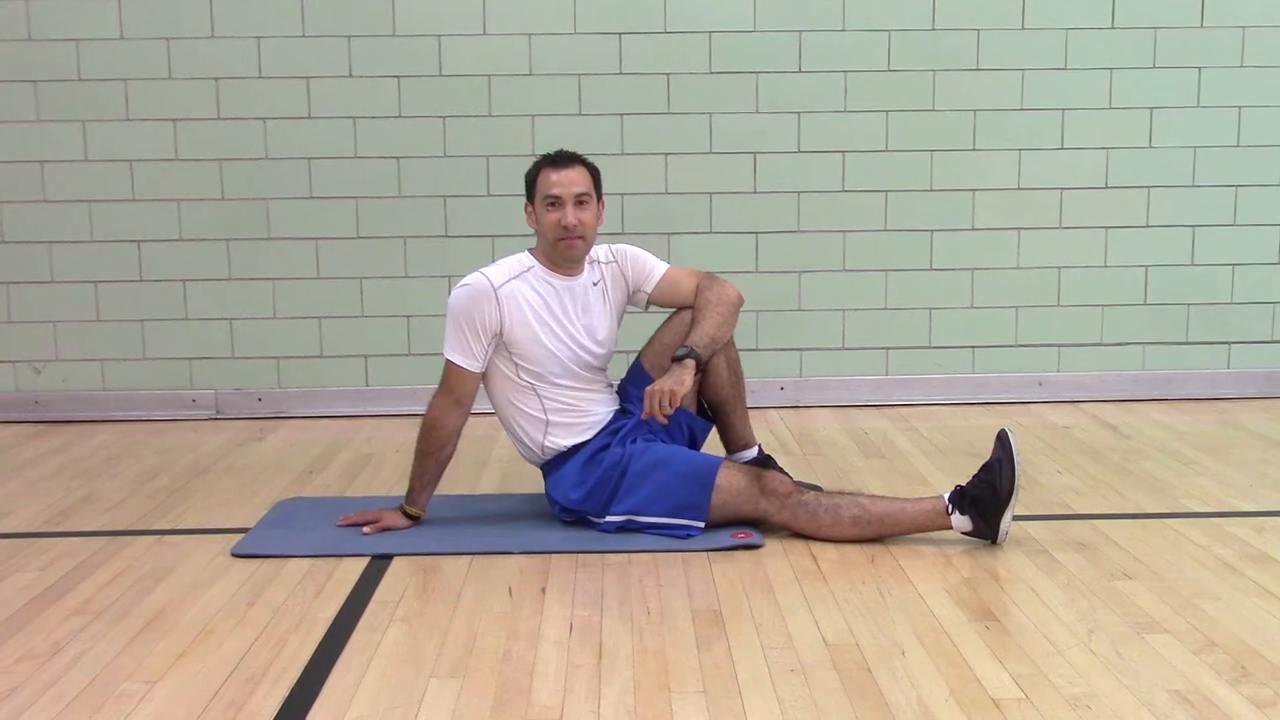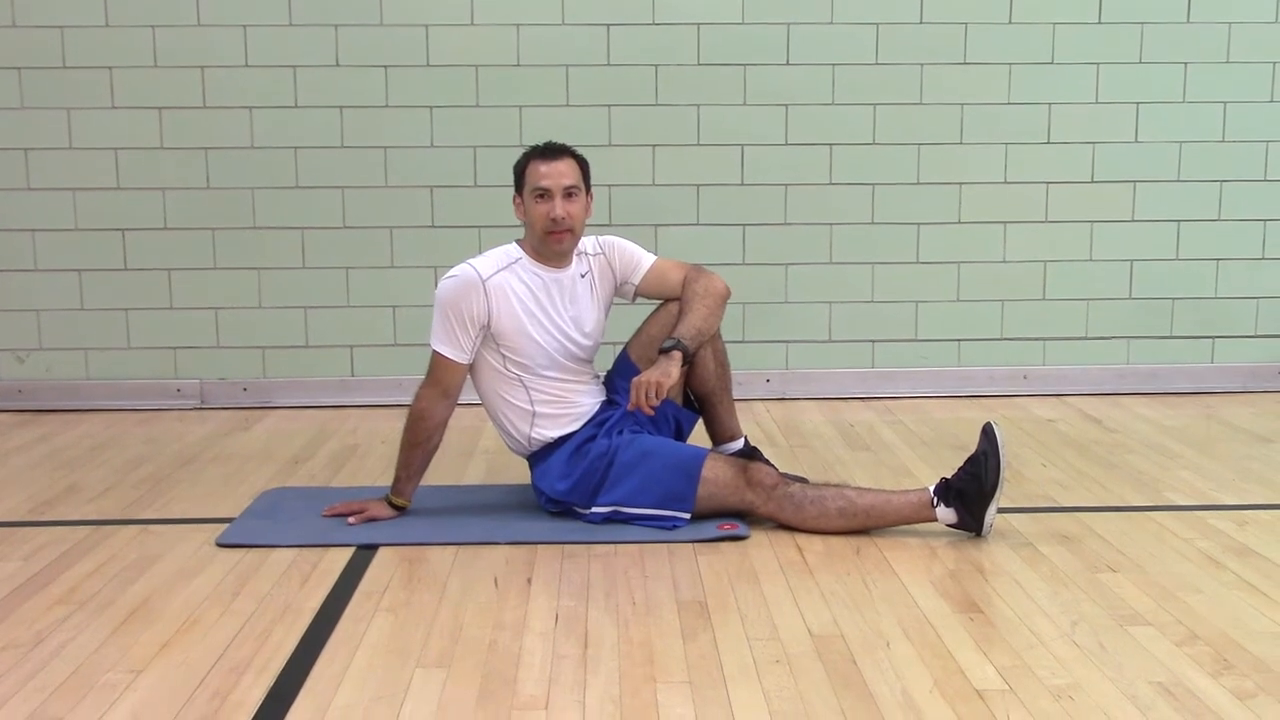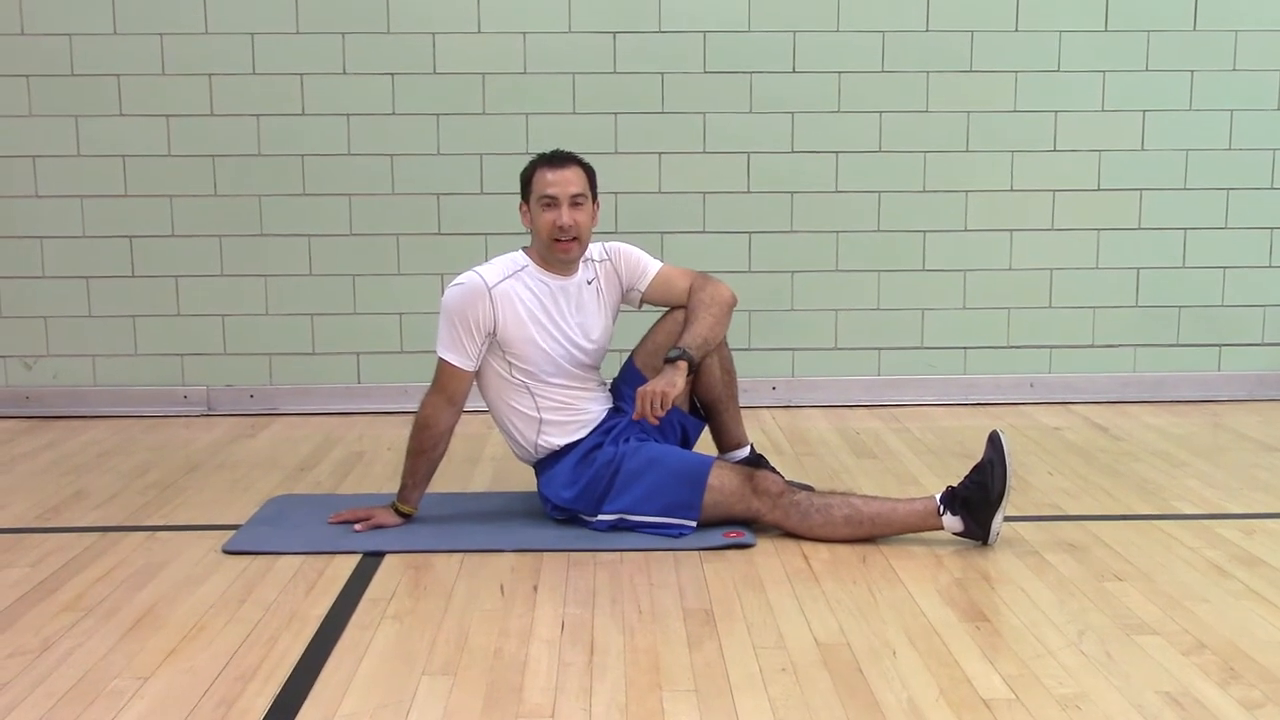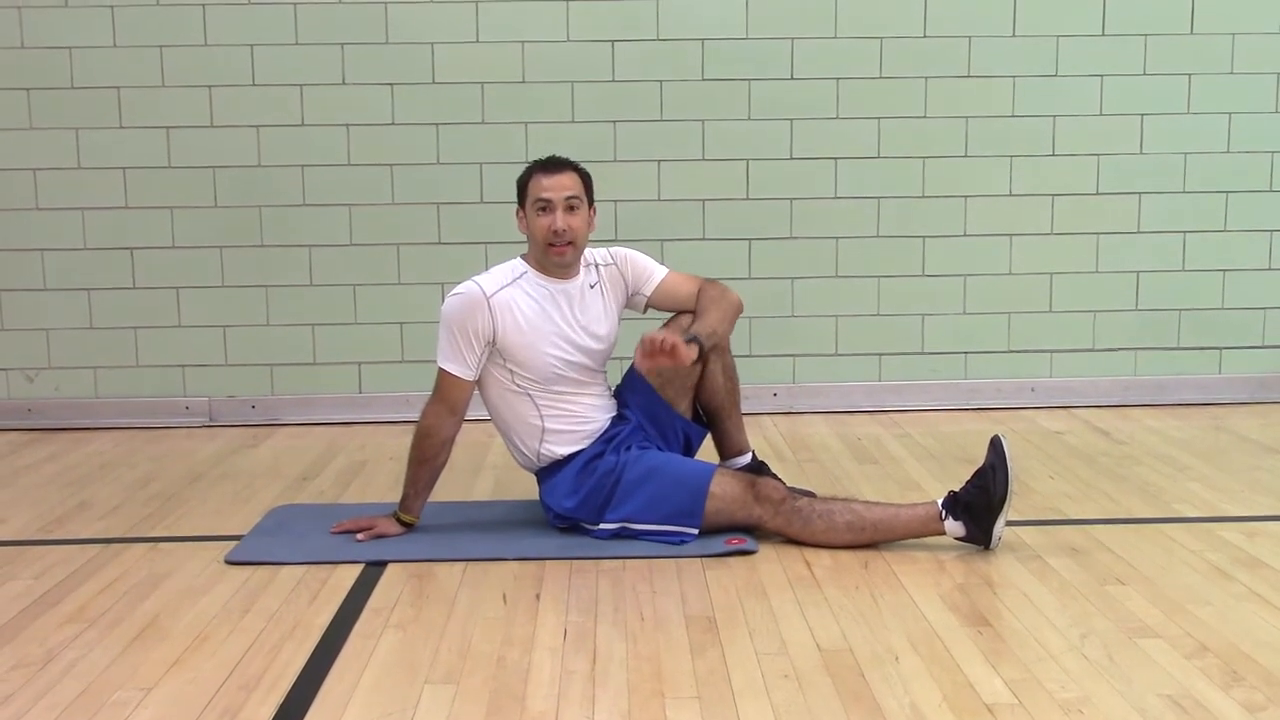
dt=1s
person 1, frame 1
left shoulder: (616, 263)
right shoulder: (484, 294)
left elbow: (722, 291)
right elbow: (450, 407)
left wrist: (685, 364)
right wrist: (413, 507)
left hip: (628, 425)
right hip: (585, 470)
left knee: (703, 318)
right knee: (773, 496)
left ankle: (747, 458)
right ankle: (960, 510)
person 1, frame 2
left shoulder: (604, 256)
right shoulder: (472, 286)
left elbow: (709, 285)
right elbow: (436, 399)
left wrist: (672, 356)
right wrist: (397, 499)
left hip: (616, 415)
right hip: (571, 462)
left knee: (690, 311)
right knee: (759, 490)
left ankle: (734, 450)
right ankle: (945, 503)
person 1, frame 3
left shoulder: (611, 262)
right shoulder: (479, 293)
left elbow: (715, 291)
right elbow: (442, 406)
left wrist: (677, 365)
right wrist: (403, 506)
left hip: (623, 423)
right hip: (577, 469)
left knee: (697, 318)
right knee: (766, 497)
left ankle: (740, 457)
right ankle: (953, 511)
person 1, frame 4
left shoulder: (612, 267)
right shoulder: (478, 303)
left elbow: (721, 297)
right elbow: (443, 415)
left wrist: (688, 346)
right wrist: (405, 516)
left hip: (627, 431)
right hip: (582, 479)
left knee: (702, 325)
right knee: (769, 506)
left ankle: (743, 466)
right ankle: (954, 516)
